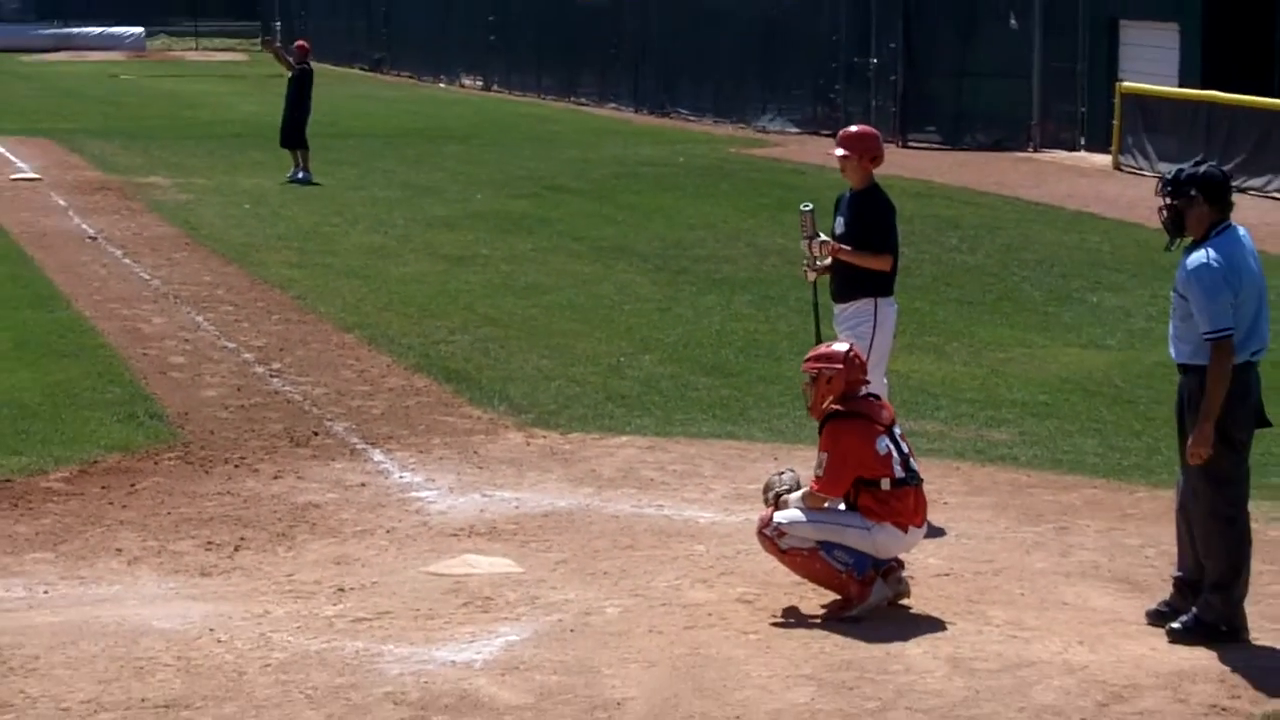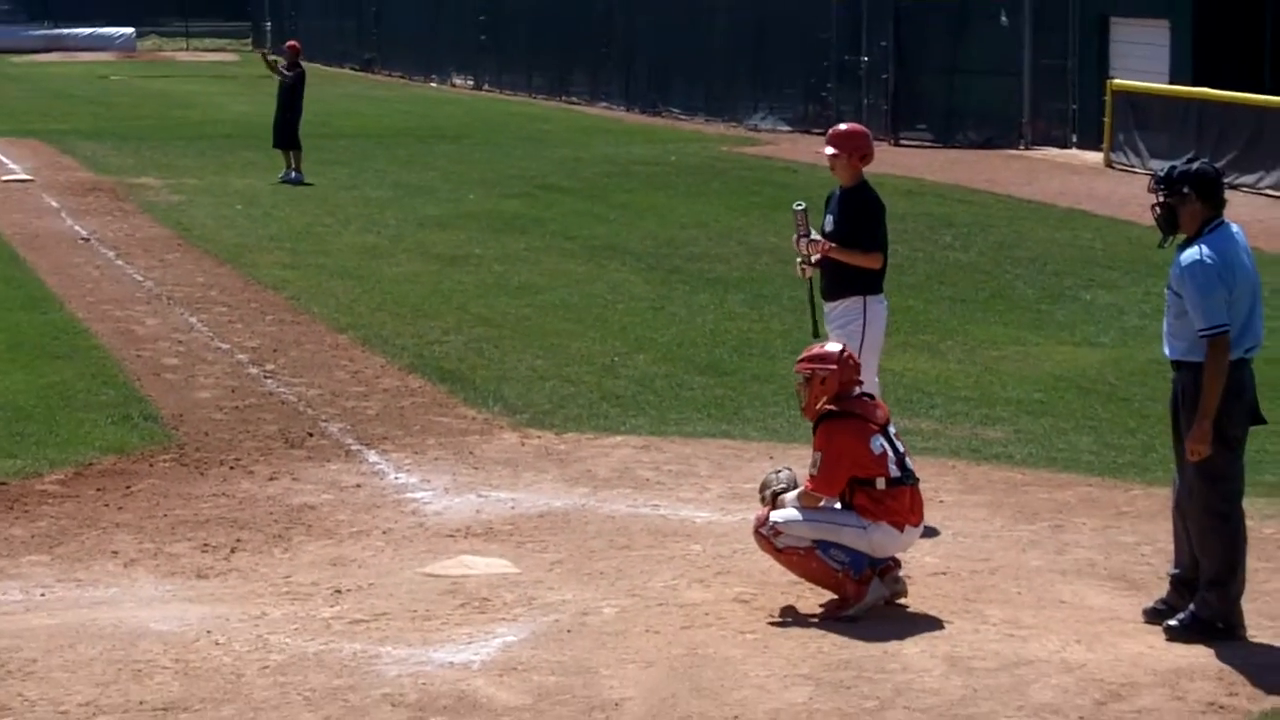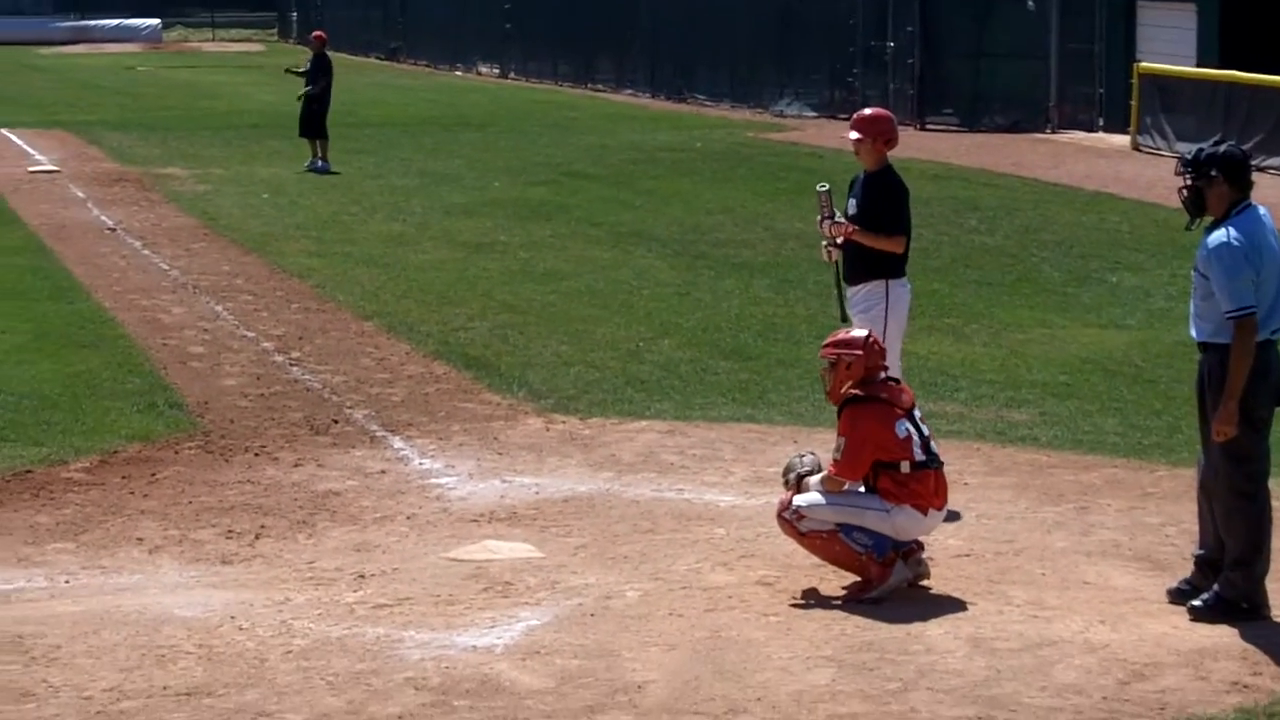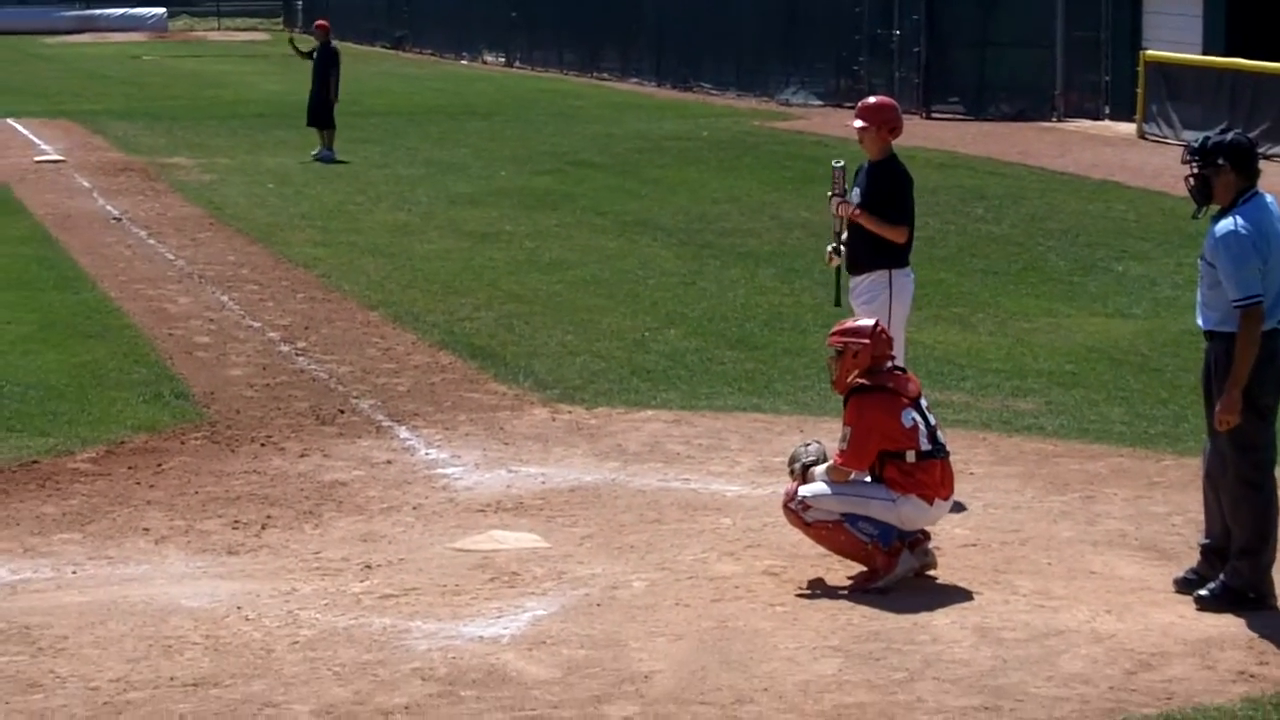
dt=0.2s
person 1, frame 1
left shoulder: (1204, 265)
right shoulder: (1236, 240)
left elbow: (1222, 349)
left wrist: (1205, 425)
left hip: (1216, 387)
right hip: (1221, 382)
left knee: (1217, 502)
right knee: (1195, 496)
left ankle: (1221, 611)
right ankle: (1191, 594)
person 1, frame 2
left shoulder: (1197, 261)
right shoulder: (1231, 237)
left elbow: (1217, 344)
left wrist: (1204, 421)
right wrist: (1173, 225)
left hip: (1210, 383)
right hip: (1222, 377)
left knee: (1213, 500)
right knee: (1191, 493)
left ankle: (1218, 610)
right ankle: (1188, 591)
person 1, frame 3
left shoulder: (1224, 243)
left wrist: (1229, 402)
left hip: (1234, 365)
left knee: (1238, 480)
right knee: (1216, 474)
right ankle: (1212, 572)
person 1, frame 4
left shoulder: (1232, 232)
left wrist: (1233, 391)
left hip: (1240, 353)
right hip: (1235, 349)
right knee: (1222, 463)
right ankle: (1218, 562)
person 2, frame 1
left shoulder: (841, 424)
right shoulder: (877, 408)
left elbow: (818, 497)
left wrist: (784, 500)
right wrist: (798, 496)
left hip: (888, 530)
right hip: (910, 523)
left knee: (773, 526)
right knee: (827, 509)
left ankle: (863, 586)
right ankle: (886, 570)
person 2, frame 2
left shoulder: (835, 424)
right shoulder: (870, 408)
left elbow: (813, 496)
left wrist: (782, 499)
right wrist: (794, 495)
left hip: (884, 529)
right hip: (907, 521)
left knee: (769, 525)
right knee: (819, 511)
left ankle: (860, 585)
right ankle: (883, 570)
person 2, frame 3
left shoulder: (860, 409)
right shoulder: (895, 392)
left elbow: (836, 480)
left wrist: (805, 483)
right wrist: (817, 479)
left hip: (907, 512)
right hip: (931, 505)
left knee: (792, 509)
right knee: (844, 491)
left ankle: (883, 568)
right ankle: (906, 553)
person 2, frame 4
left shoulder: (866, 398)
right shoulder: (902, 382)
left elbow: (842, 471)
left wrist: (810, 473)
right wrist: (824, 469)
left hip: (914, 502)
right hip: (937, 495)
left knee: (798, 500)
right knee: (852, 480)
left ankle: (889, 557)
right ankle: (911, 543)
person 3, frame 1
left shoulder: (878, 204)
right shoulder: (844, 199)
left elbow: (885, 261)
left wrist: (836, 250)
right wrist: (824, 265)
left hip: (871, 308)
right hip: (847, 307)
right knee: (869, 382)
person 3, frame 2
left shoulder: (867, 202)
right shoulder: (834, 197)
left elbow: (875, 259)
left wrist: (827, 248)
right wrist: (815, 260)
left hip: (860, 306)
right hip: (836, 305)
person 3, frame 3
left shoulder: (891, 186)
right shoulder: (858, 181)
left elbow: (898, 243)
left wrist: (849, 231)
right wrist: (839, 243)
left hip: (883, 290)
right hip: (859, 289)
person 3, frame 4
left shoulder: (896, 175)
right shoulder: (863, 170)
left elbow: (900, 233)
left wrist: (855, 213)
right wrist: (842, 246)
left hip: (886, 280)
right hip: (862, 279)
